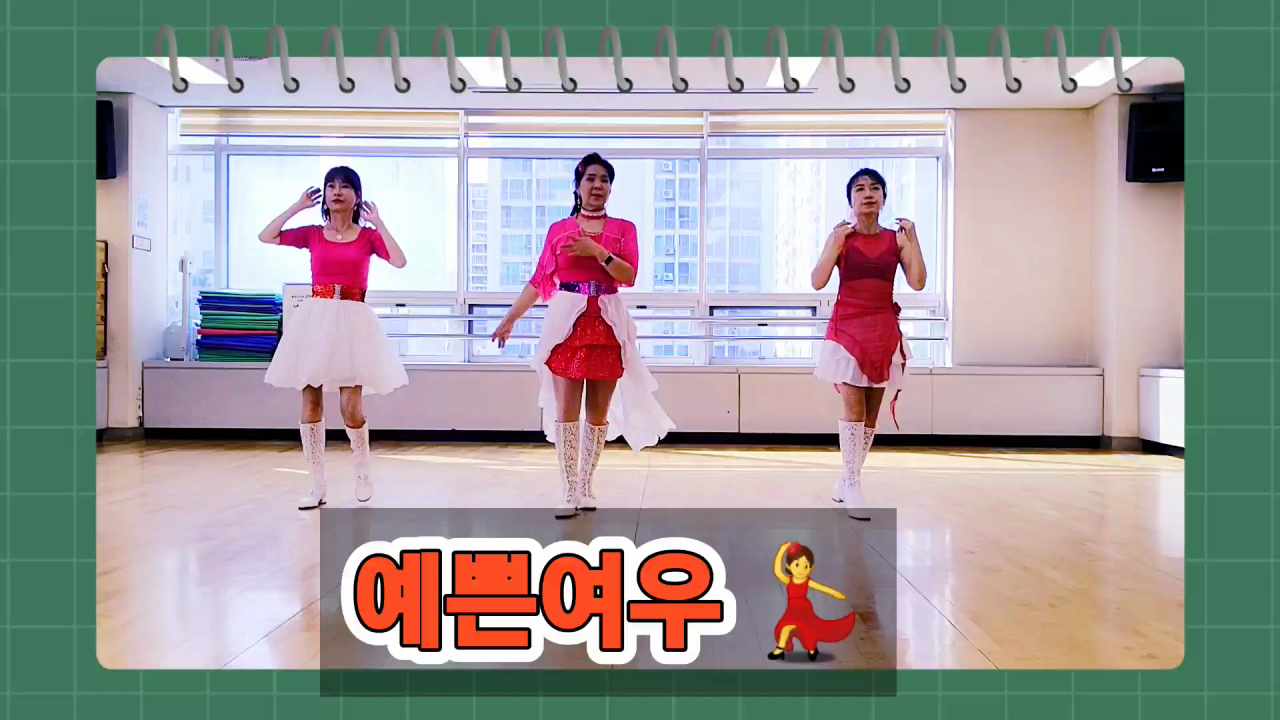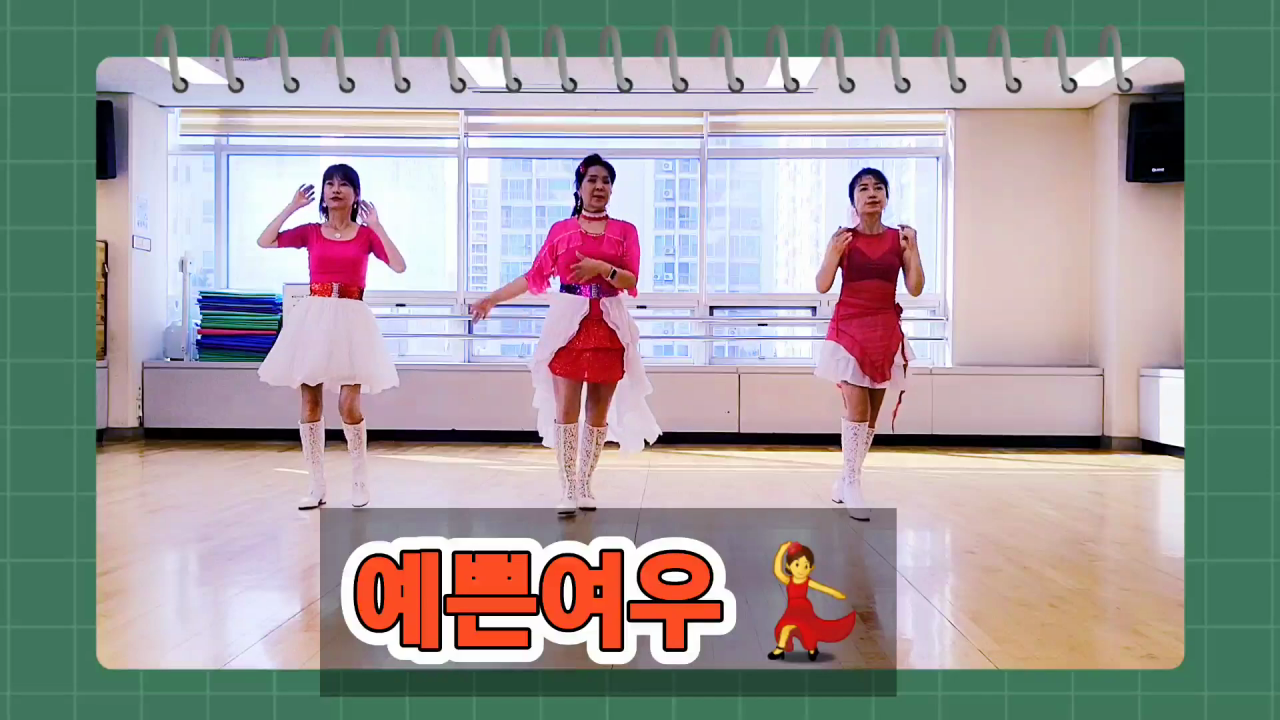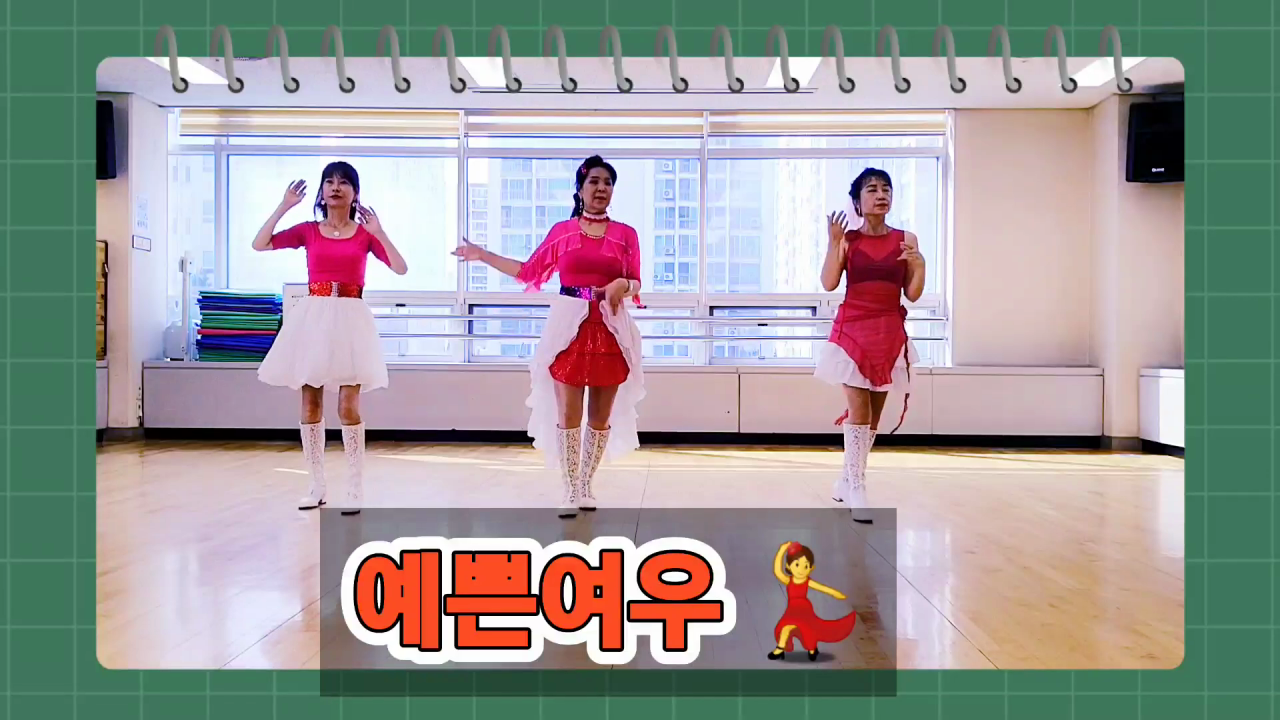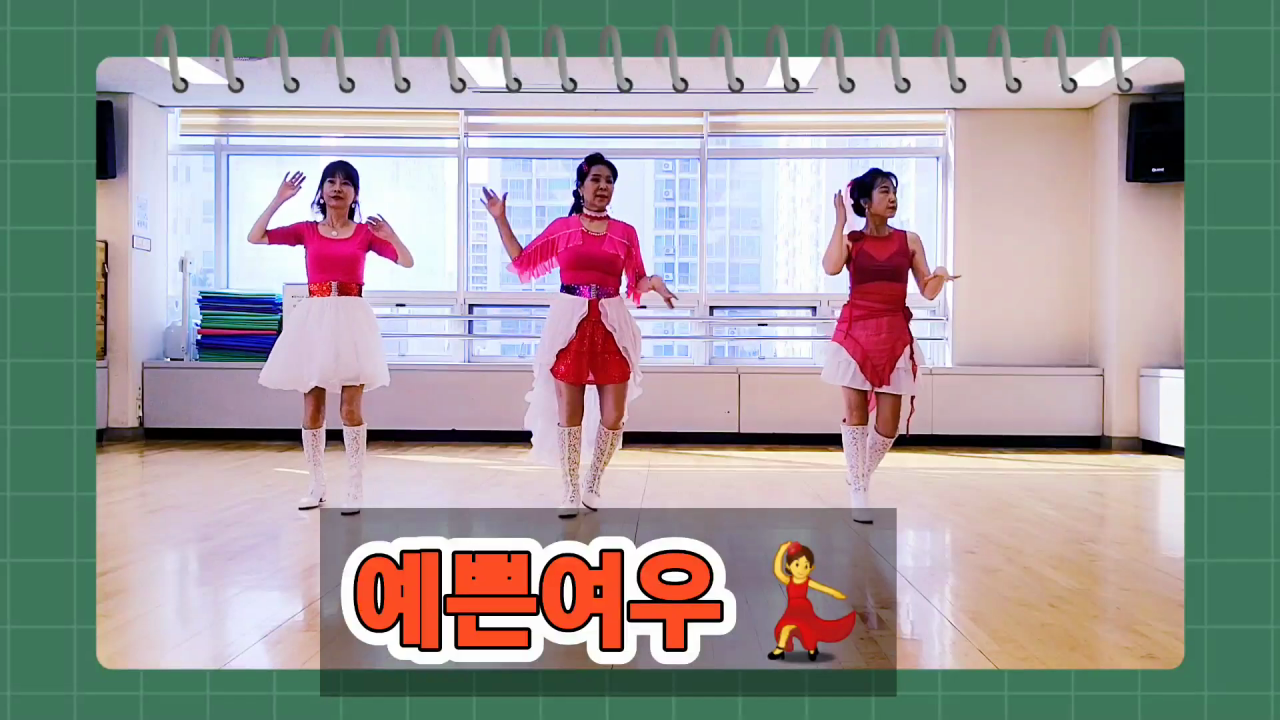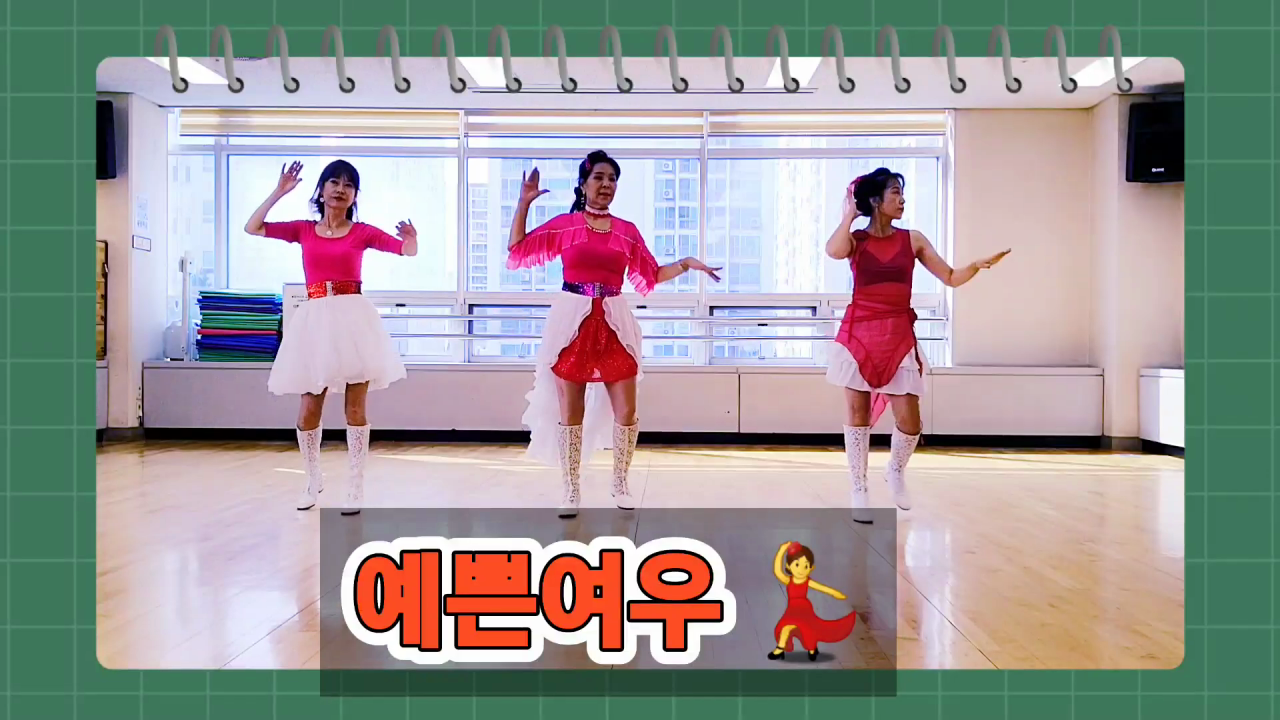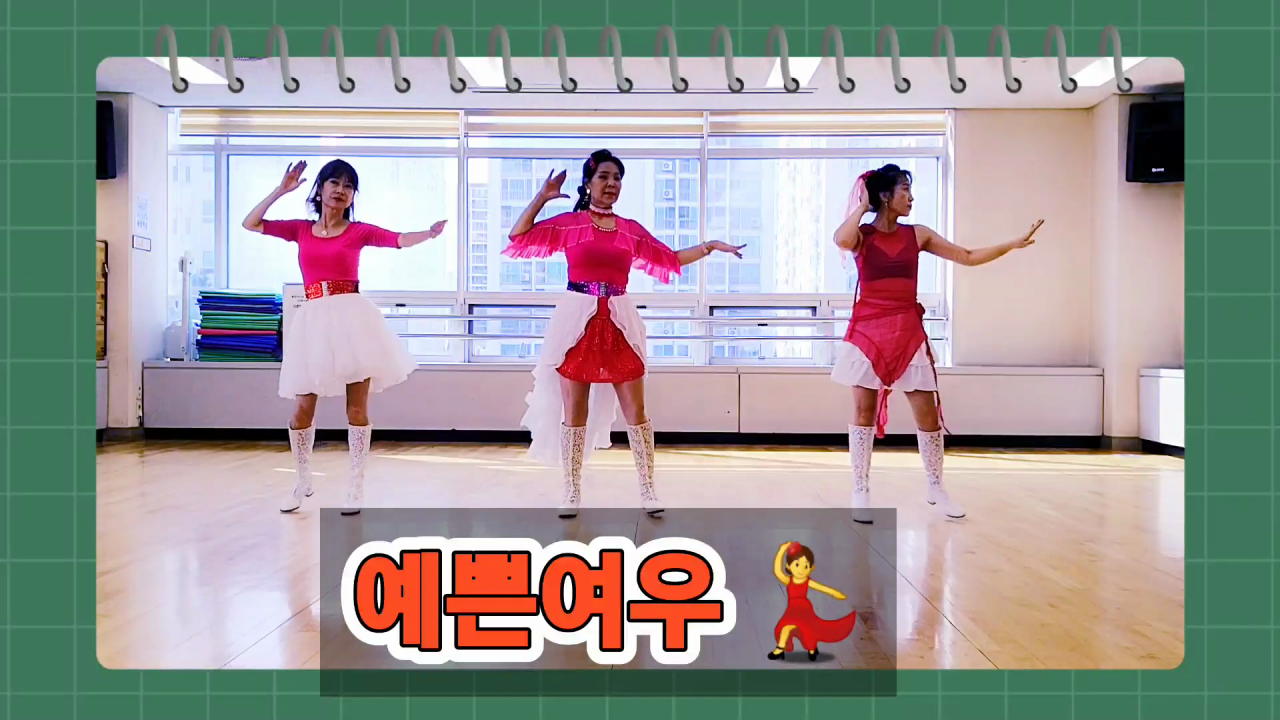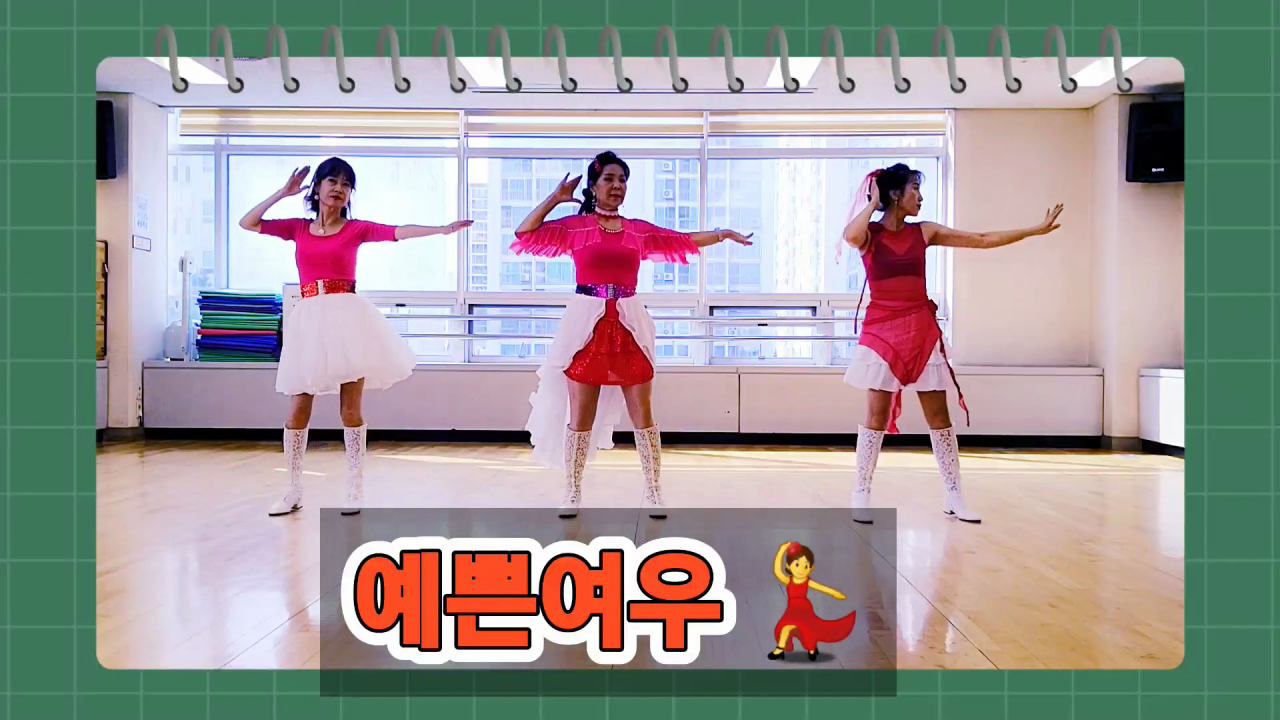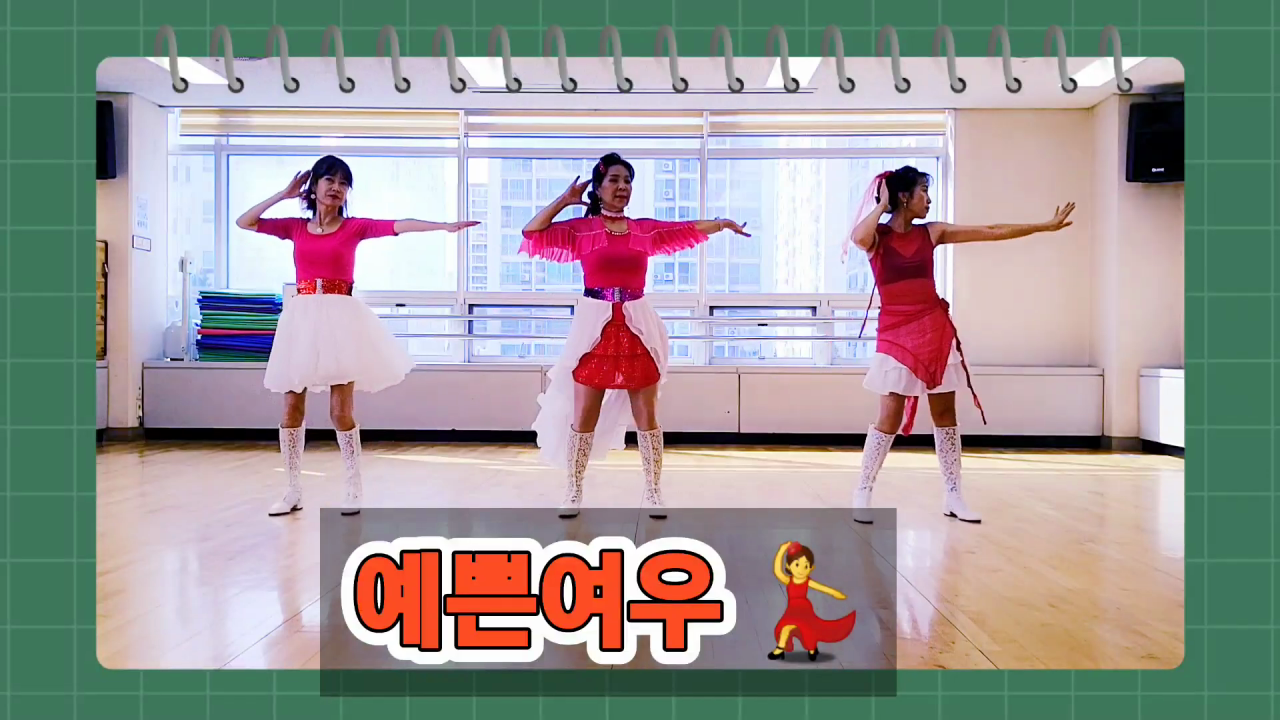
dt=0.1s
person 1, frame 1
left shoulder: (624, 229)
right shoulder: (558, 229)
left elbow: (627, 277)
right elbow: (540, 281)
left wrist: (598, 253)
right wrist: (510, 317)
left hip: (609, 324)
right hip: (568, 323)
left knee: (598, 414)
right knee: (565, 411)
left ankle: (584, 486)
right ankle: (569, 491)
person 1, frame 2
left shoulder: (625, 231)
right shoulder: (560, 230)
left elbow: (630, 283)
right elbow: (535, 277)
left wrist: (602, 267)
right wrist: (493, 299)
left hip: (609, 326)
right hip: (567, 324)
left knee: (598, 415)
right knee: (565, 413)
left ankle: (584, 485)
right ankle: (569, 490)
person 1, frame 3
left shoulder: (626, 234)
right shoulder: (562, 231)
left elbow: (633, 281)
right elbow: (531, 271)
left wrist: (622, 285)
right wrist: (482, 255)
left hip: (609, 329)
right hip: (570, 325)
left knee: (601, 418)
right knee: (567, 416)
left ankle: (584, 485)
right ankle: (569, 489)
person 1, frame 4
left shoulder: (625, 233)
right shoulder: (561, 228)
left elbow: (637, 280)
right elbow: (523, 263)
left wrist: (654, 284)
right wrist: (500, 219)
left hip: (612, 326)
right hip: (568, 324)
left knee: (613, 416)
right knee: (569, 415)
left ankle: (592, 483)
right ankle: (571, 490)
person 1, frame 5
left shoulder: (626, 230)
right shoulder: (562, 225)
left elbow: (651, 273)
right elbow: (517, 251)
left wrist: (690, 263)
right wrist: (525, 202)
left hip: (613, 323)
right hip: (570, 321)
left knee: (626, 412)
right knee: (570, 413)
left ankle: (621, 484)
right ankle: (571, 491)
person 1, frame 6
left shoulder: (631, 230)
right shoulder: (567, 224)
left elbow: (670, 259)
right elbow: (518, 238)
left wrist: (710, 246)
right wrist: (541, 198)
left hip: (619, 322)
right hip: (576, 321)
left knee: (636, 412)
right knee: (573, 414)
left ankle: (647, 488)
right ankle: (572, 492)
person 1, frame 7
left shoulder: (639, 230)
right shoulder: (573, 226)
left elbow: (683, 242)
right elbow: (524, 233)
left wrist: (723, 233)
right wrist: (555, 198)
left hip: (629, 324)
right hip: (586, 323)
left knee: (643, 415)
right knee: (580, 416)
left ankle: (653, 492)
right ankle: (572, 492)
person 1, frame 8
left shoulder: (646, 230)
right shoulder: (581, 230)
left elbow: (689, 230)
right elbow: (532, 233)
left wrist: (724, 224)
right wrist: (564, 200)
left hip: (636, 327)
right hip: (594, 326)
left knee: (647, 418)
right knee: (583, 417)
left ankle: (653, 492)
right ankle: (573, 492)
person 2, frame 1
left shoulder: (898, 238)
right shoulder: (841, 236)
left elbow: (918, 283)
right elbow: (818, 282)
left wrist: (913, 243)
right wrist: (834, 246)
left hip: (885, 331)
right hip: (847, 329)
left knee: (870, 417)
right knee: (853, 412)
left ankle: (845, 482)
right ankle: (852, 488)
person 2, frame 2
left shoulder: (900, 239)
right shoulder: (844, 239)
left elbow: (915, 289)
right elbow: (822, 286)
left wrist: (912, 249)
right wrist: (835, 251)
left hip: (886, 331)
right hip: (848, 329)
left knee: (870, 417)
right knee: (857, 411)
left ankle: (844, 481)
right ankle: (852, 486)
person 2, frame 3
left shoulder: (906, 240)
right shoulder: (846, 240)
left elbow: (913, 294)
right elbow: (829, 283)
left wrist: (917, 266)
right wrist: (838, 237)
left hip: (891, 333)
right hip: (851, 331)
left knee: (873, 420)
right knee: (857, 414)
left ankle: (846, 482)
right ankle: (856, 490)
person 2, frame 4
left shoulder: (909, 240)
right shoulder: (850, 239)
left elbow: (928, 291)
right elbow: (831, 268)
left wrist: (939, 277)
right wrist: (840, 221)
left hip: (895, 335)
right hip: (854, 333)
left knee: (889, 424)
right knee: (856, 414)
left ankle: (860, 476)
right ankle: (859, 492)
person 2, frame 5
left shoulder: (912, 240)
right shoulder: (855, 239)
left elbow: (952, 278)
right elbow: (836, 250)
left wrist: (982, 264)
right wrist: (850, 213)
left hip: (900, 336)
right hip: (858, 334)
left knee: (910, 422)
right knee: (858, 416)
left ankle: (895, 471)
right ankle: (859, 492)
person 2, frame 6
left shoulder: (917, 234)
right shoulder: (861, 234)
left elbow: (968, 257)
right elbow: (841, 240)
left wrist: (1014, 244)
right wrist: (862, 206)
left hip: (908, 333)
right hip: (866, 331)
left knee: (929, 417)
right knee: (865, 414)
left ankle: (935, 487)
right ankle: (860, 493)
person 2, frame 7
left shoulder: (924, 232)
right shoulder: (869, 233)
left elbow: (984, 240)
right elbow: (849, 235)
left wrist: (1035, 230)
right wrist: (872, 203)
left hip: (922, 330)
right hip: (882, 332)
left knee: (939, 416)
right knee: (876, 417)
left ankle: (953, 494)
right ankle: (861, 493)
person 2, frame 8
left shoulder: (932, 232)
right shoulder: (877, 236)
left elbow: (993, 233)
right elbow: (857, 238)
left wrist: (1046, 226)
right wrist: (881, 205)
left hip: (936, 332)
right hip: (896, 336)
left knee: (945, 416)
right knee: (889, 420)
left ankle: (953, 496)
right ankle: (863, 492)
person 3, frame 1
left shoulder: (369, 237)
right shoulder: (313, 234)
left elbow: (400, 262)
right elbow: (266, 237)
left wrist: (379, 224)
right wrist: (297, 207)
left hip: (353, 321)
right hip: (315, 319)
left knee: (351, 410)
right knee: (311, 405)
left ankle: (363, 472)
right ankle: (317, 486)
person 3, frame 2
left shoulder: (367, 236)
right shoulder: (310, 233)
left elbow: (399, 266)
right elbow: (264, 242)
left wrist: (377, 226)
right wrist: (293, 207)
left hip: (350, 319)
right hip: (313, 318)
left knee: (349, 406)
right knee: (310, 404)
left ankle: (359, 480)
right ankle: (317, 486)
person 3, frame 3
left shoulder: (366, 235)
right shoulder: (308, 231)
left elbow: (401, 268)
right elbow: (260, 244)
left wrist: (379, 231)
right wrist: (285, 206)
left hip: (349, 318)
right hip: (312, 317)
left knee: (348, 408)
right knee: (310, 406)
left ankle: (354, 488)
right ankle: (317, 485)
person 3, frame 4
left shoulder: (366, 234)
right shoulder: (306, 230)
left elbow: (407, 261)
right elbow: (255, 237)
left wrist: (391, 236)
right wrist: (280, 200)
left hip: (351, 318)
right hip: (314, 318)
left knee: (350, 409)
right knee: (313, 409)
left ankle: (354, 489)
right ankle: (317, 485)
person 3, frame 5
left shoulder: (361, 233)
right shoulder: (301, 230)
left elbow: (408, 250)
right elbow: (251, 227)
left wrist: (411, 238)
right wrist: (278, 193)
left hip: (353, 317)
right hip: (315, 319)
left knee: (355, 409)
right knee: (309, 410)
left ankle: (355, 490)
right ankle: (313, 479)
person 3, frame 6
left shoulder: (359, 231)
right shoulder: (300, 229)
left elbow: (403, 239)
right elbow: (250, 223)
left wrist: (429, 234)
right wrist: (281, 191)
left hip: (352, 318)
right hip: (314, 320)
left knee: (357, 410)
right knee: (302, 410)
left ankle: (355, 490)
right ankle: (302, 481)
person 3, frame 7
left shoulder: (356, 229)
right shoulder: (297, 228)
left elbow: (401, 231)
right elbow: (247, 223)
left wrist: (442, 229)
right wrist: (283, 193)
left hip: (347, 317)
right hip: (309, 319)
left knee: (350, 411)
right knee: (298, 410)
left ankle: (354, 490)
right ankle: (294, 490)
person 3, frame 8
left shoulder: (355, 227)
right shoulder: (294, 227)
left elbow: (401, 225)
right elbow: (244, 222)
left wrist: (447, 226)
right wrist: (283, 195)
left hip: (340, 318)
right hip: (301, 317)
left knee: (341, 413)
right knee: (291, 409)
left ankle: (353, 490)
right ankle: (293, 490)
